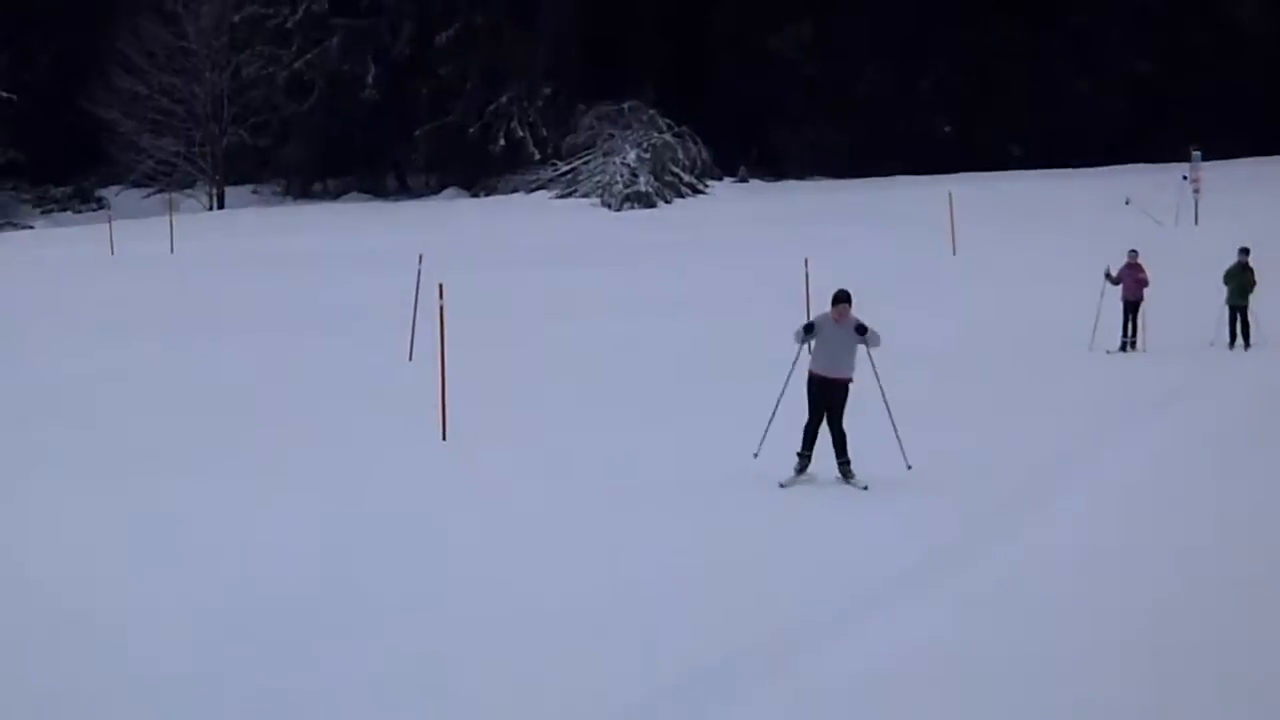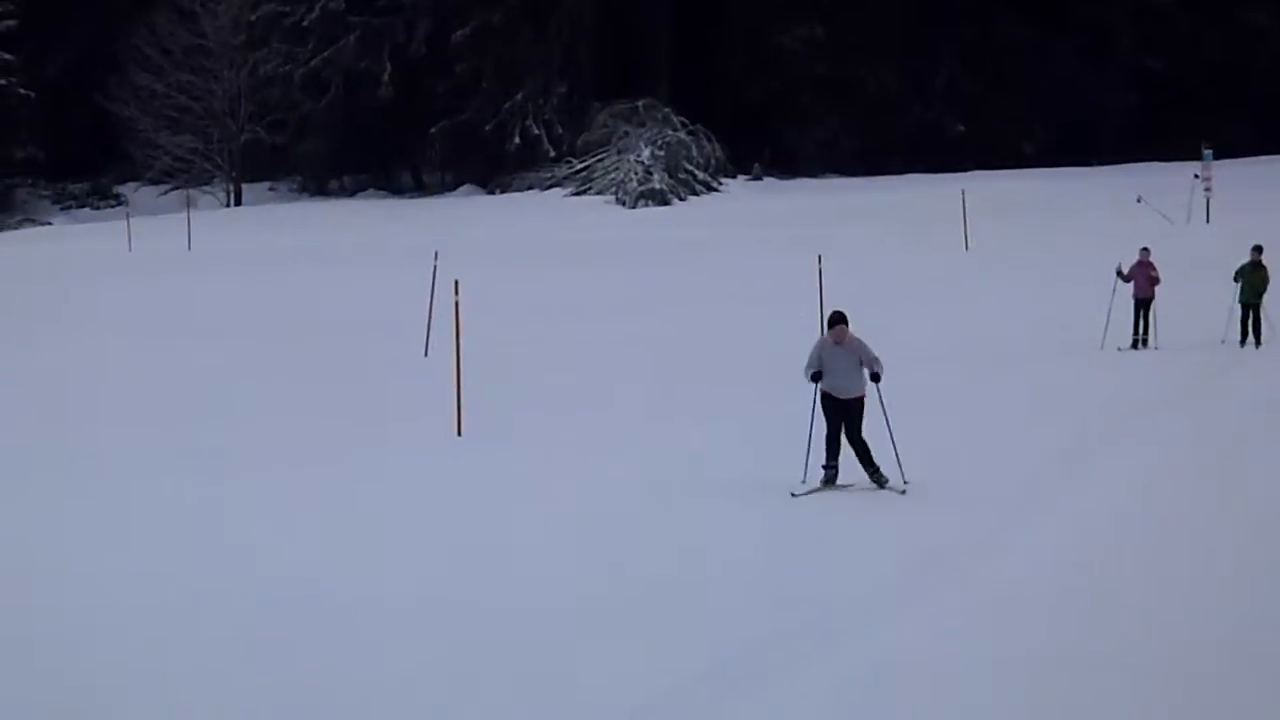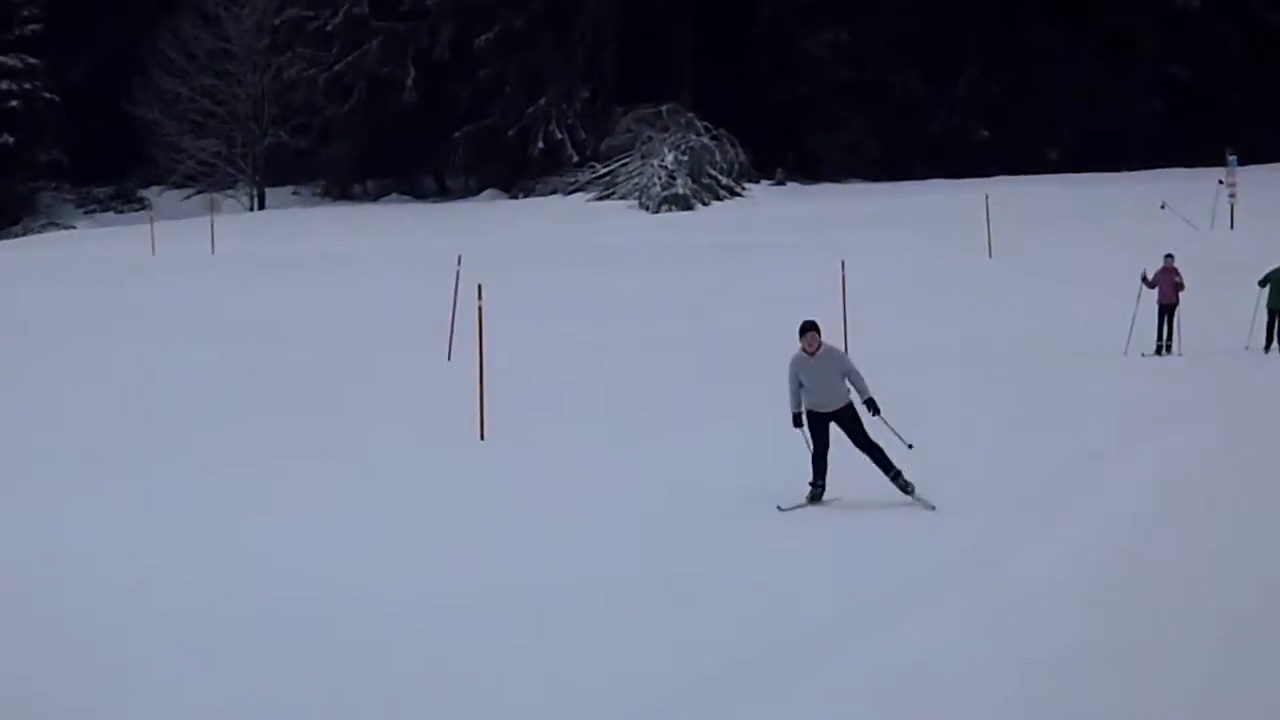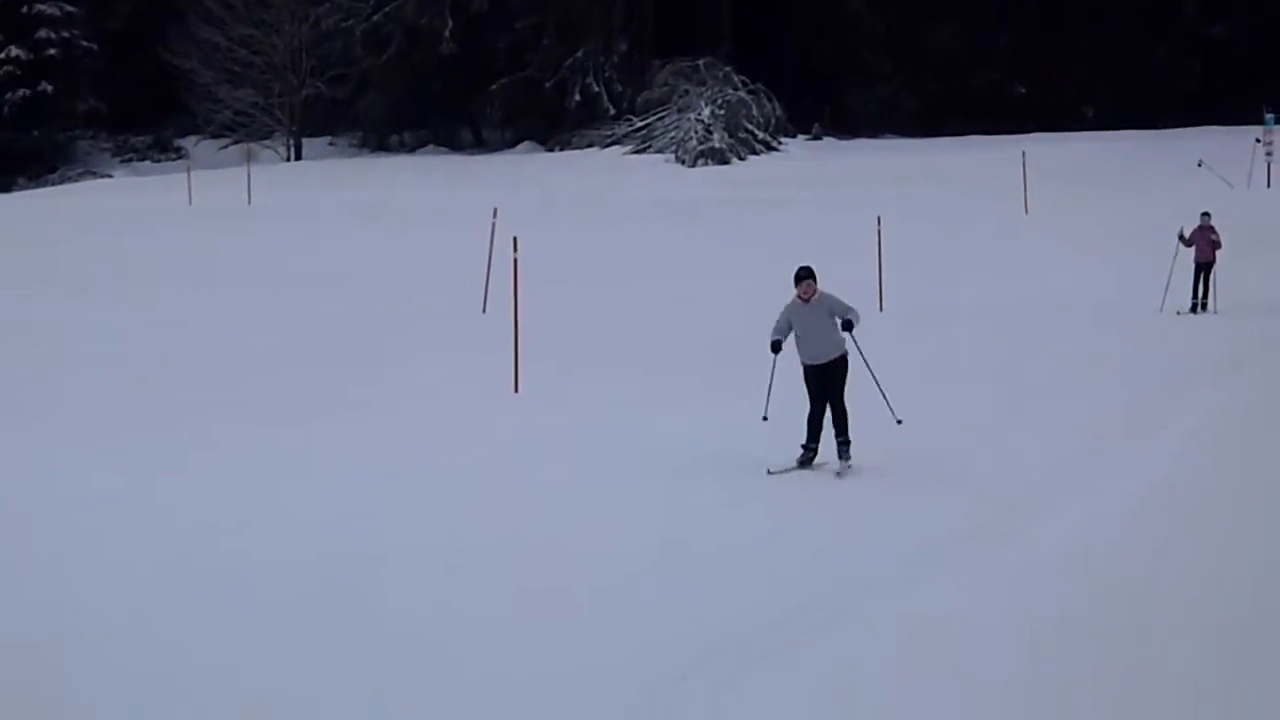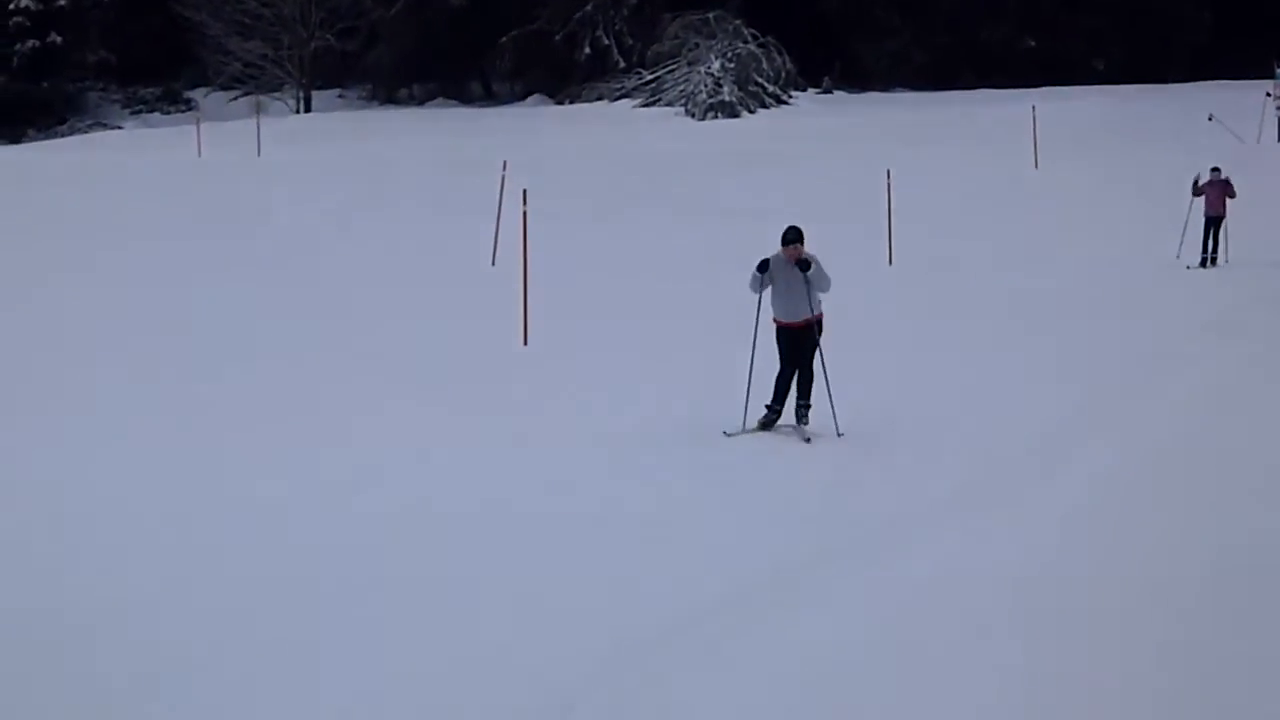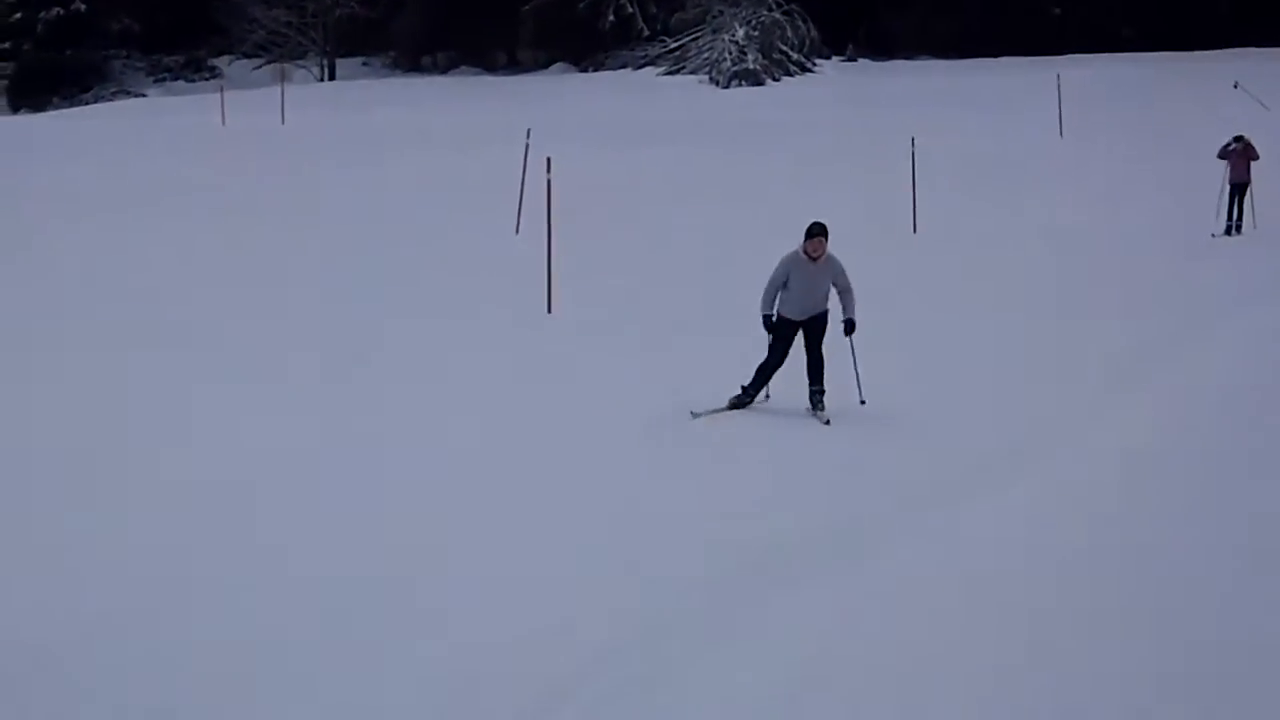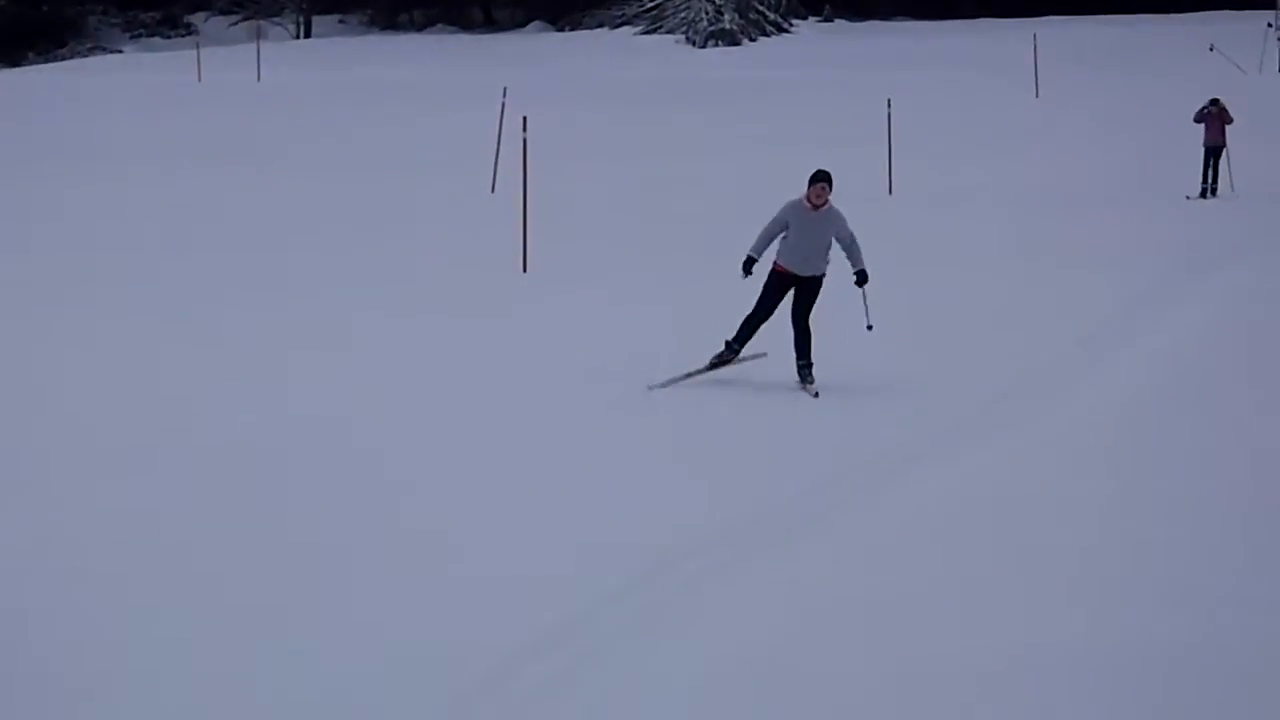
dt=0.3s
person 1, frame 1
left shoulder: (856, 326)
right shoulder: (821, 321)
left elbow: (876, 341)
right elbow: (799, 338)
left wrist: (866, 332)
right wrist: (806, 330)
left hip: (841, 381)
right hip: (817, 378)
left knee: (835, 423)
right knee: (815, 418)
left ankle: (844, 464)
right ankle: (804, 457)
person 1, frame 2
left shoulder: (857, 344)
right shoulder: (822, 345)
left elbow: (875, 363)
right elbow: (809, 369)
left wrist: (875, 372)
right wrist: (814, 374)
left hip: (854, 397)
right hip: (830, 395)
left knee: (854, 436)
right knee: (833, 429)
person 1, frame 3
left shoulder: (835, 355)
right shoulder: (797, 362)
left elbow: (854, 375)
right elbow: (795, 387)
left wrist: (867, 397)
right wrist: (796, 411)
left hip: (842, 406)
right hip: (815, 412)
left knee: (863, 442)
right knee: (820, 447)
left ankle: (896, 477)
right ankle: (818, 487)
person 1, frame 4
left shoulder: (828, 300)
right shoulder: (791, 308)
left elbow: (851, 313)
right elbow: (779, 330)
left wrist: (850, 320)
right wrist: (776, 340)
left hip: (836, 358)
right hip: (811, 364)
left knee: (836, 401)
right knee: (817, 406)
left ankle: (843, 444)
right ankle: (810, 449)
person 1, frame 5
left shoulder: (810, 260)
right shoulder: (773, 263)
left elbow: (825, 286)
right elbow: (755, 287)
left wrist: (809, 269)
right wrist: (759, 271)
left hip: (811, 321)
right hip: (785, 324)
left knee: (805, 364)
right knee: (788, 367)
left ankle: (802, 408)
right ankle: (773, 411)
person 1, frame 6
left shoulder: (832, 264)
right shoulder: (790, 260)
left elbow: (845, 290)
right elbow: (773, 286)
left wrist: (849, 316)
right wrist: (767, 314)
left hip: (816, 315)
right hip: (787, 317)
left knee: (814, 351)
right knee: (775, 358)
left ankle: (816, 394)
right ankle: (749, 393)
person 1, frame 7
left shoulder: (835, 217)
right shoulder: (792, 208)
left elbow: (849, 242)
right elbow: (771, 230)
left wrist: (859, 267)
right wrist: (753, 256)
left hip: (813, 276)
right hip: (783, 270)
left knee: (799, 318)
right knee: (760, 312)
left ankle: (804, 366)
right ankle: (733, 350)
